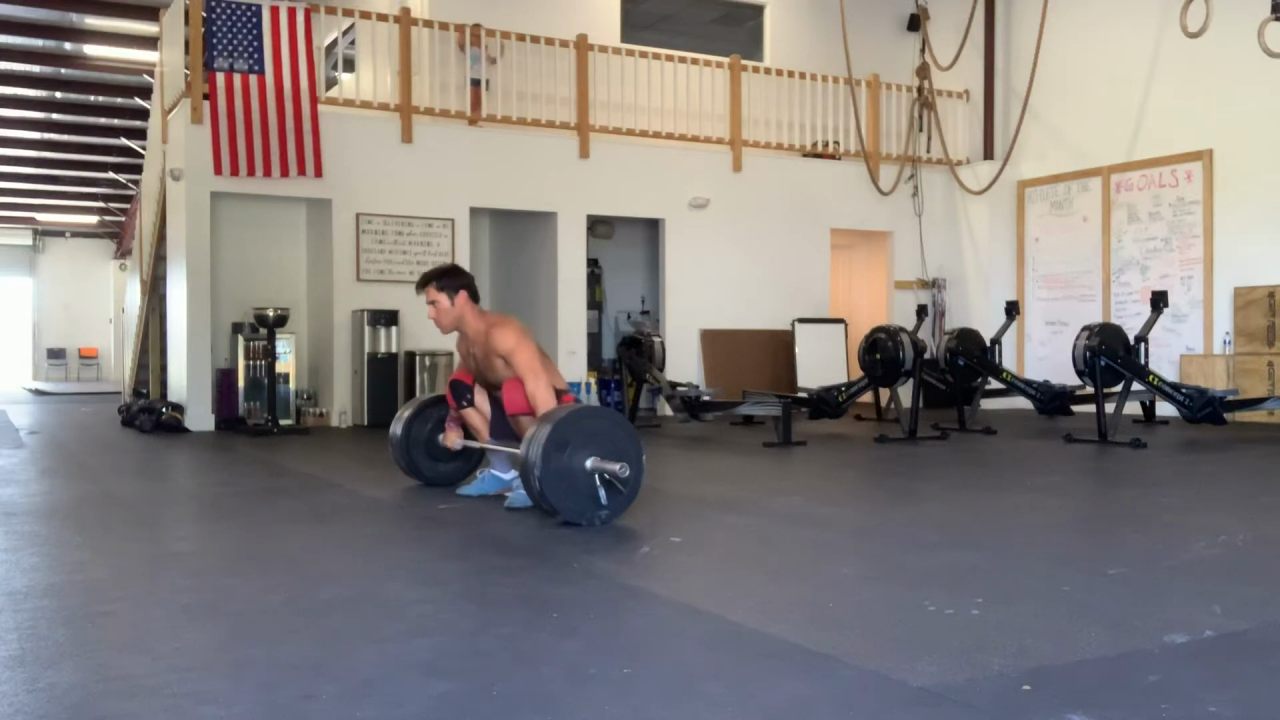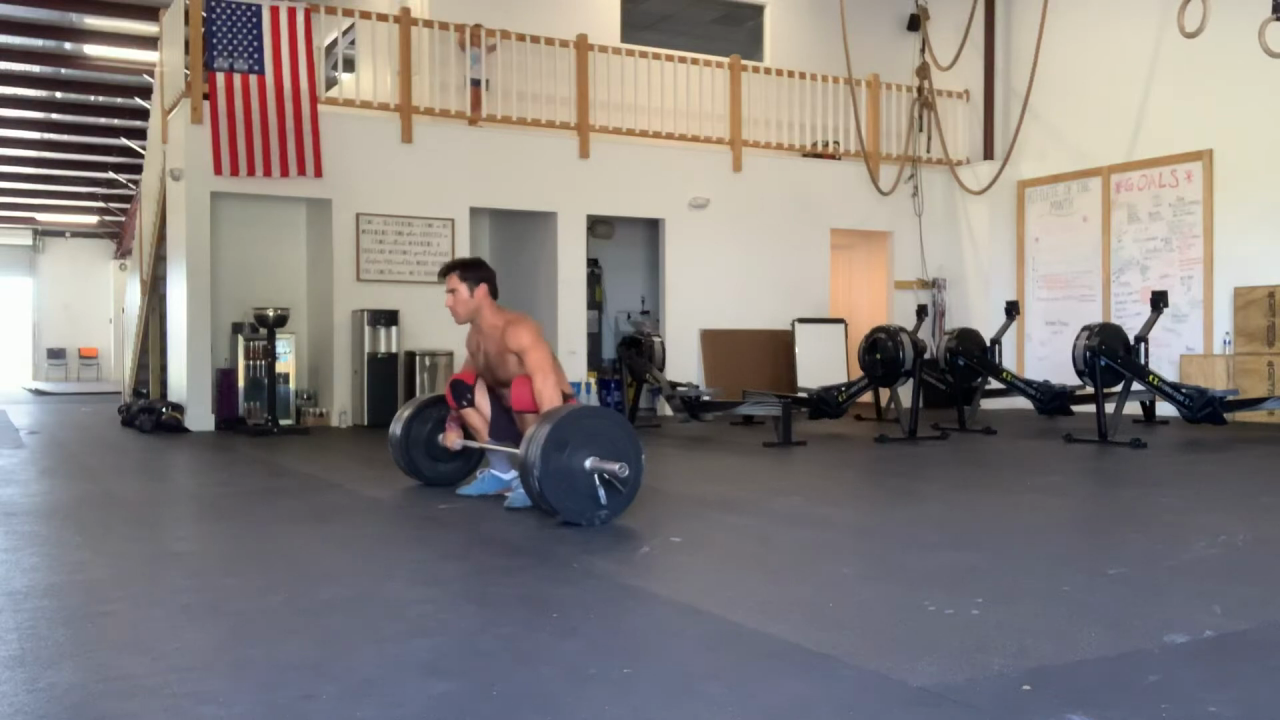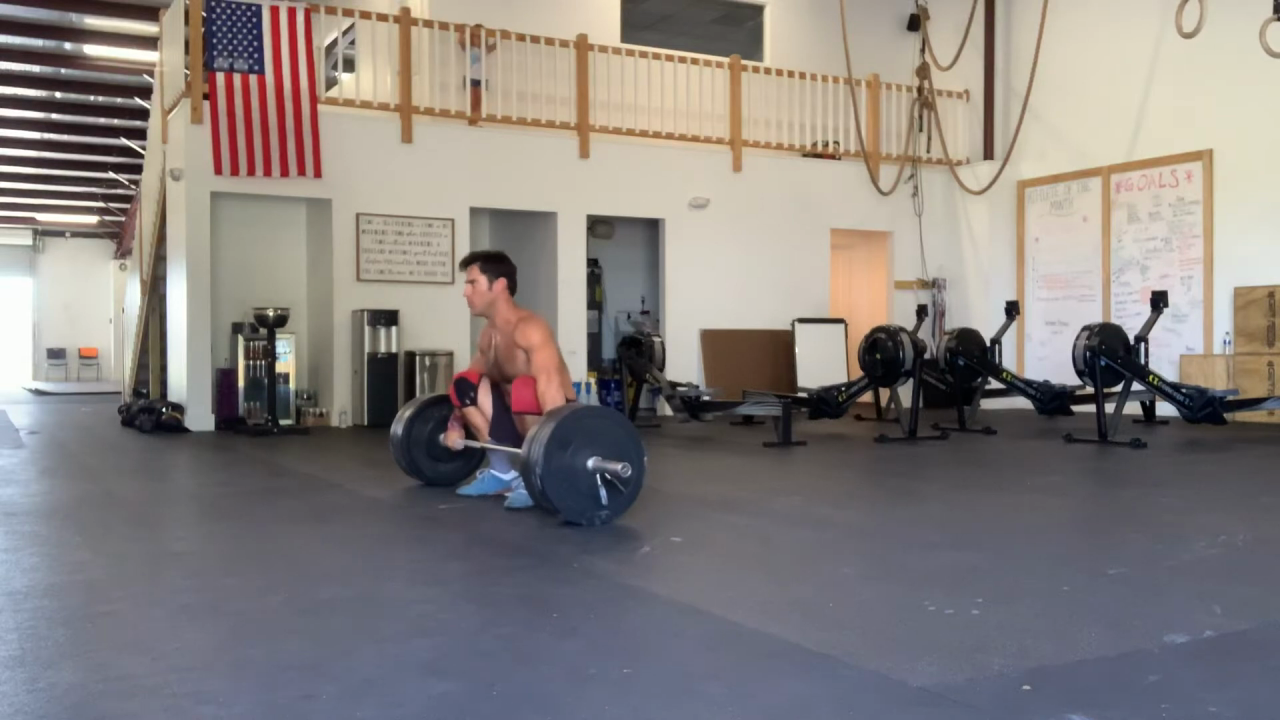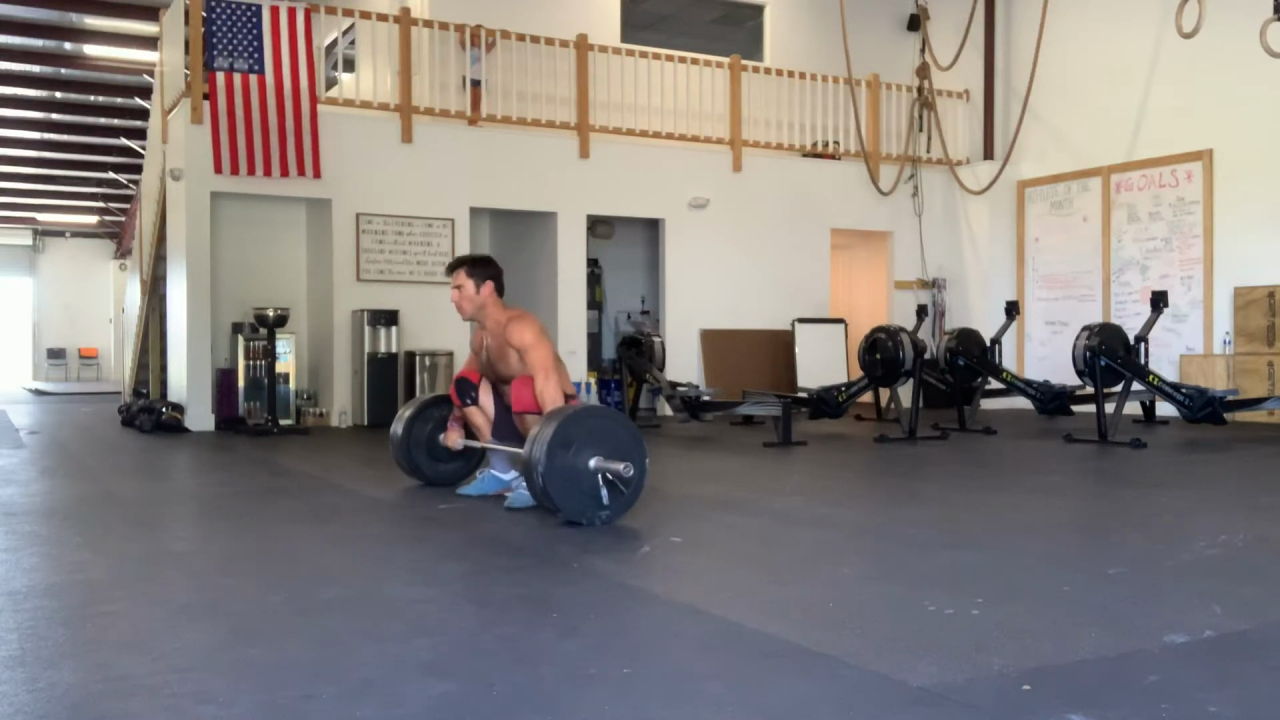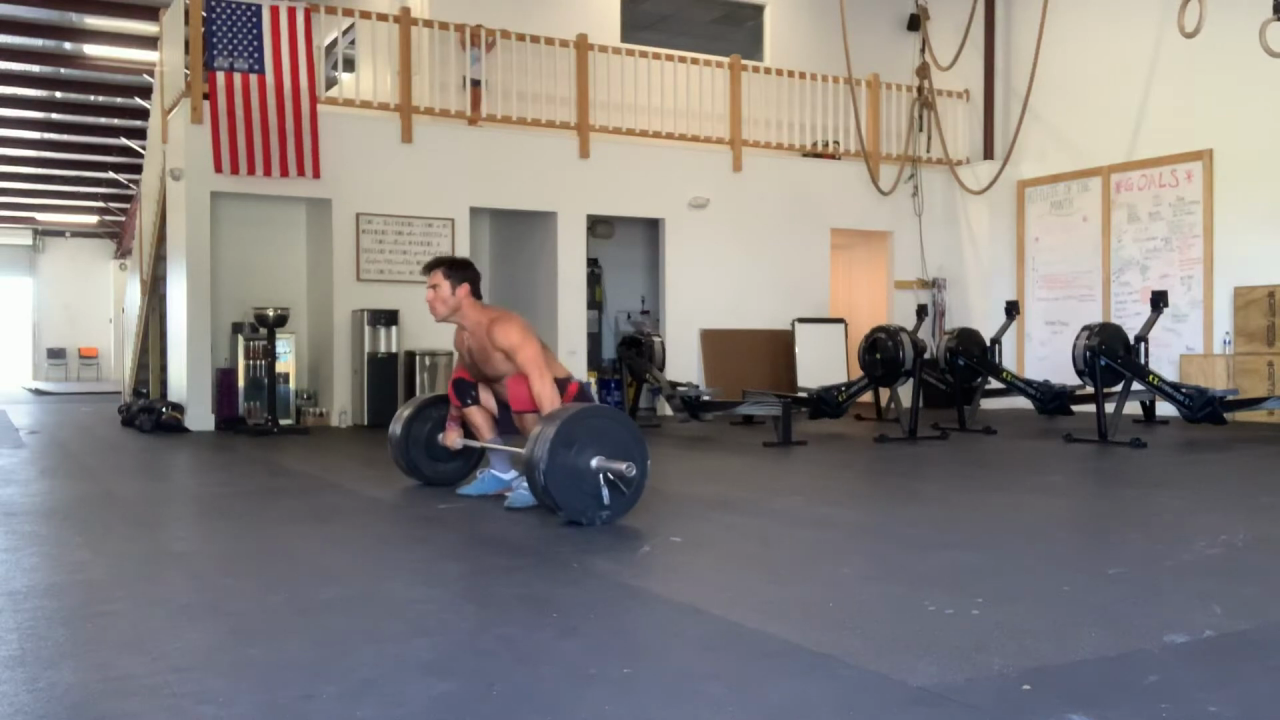
dt=0.4s
person 1, frame 1
left shoulder: (501, 332)
right shoulder: (465, 341)
left elbow: (539, 384)
right elbow: (465, 381)
right wrist: (453, 425)
left knee: (514, 391)
right knee: (459, 386)
right ankle: (503, 473)
person 1, frame 2
left shoulder: (517, 329)
right shoulder: (475, 337)
left elbow: (546, 383)
right elbow: (468, 378)
right wrist: (454, 424)
right hip: (520, 418)
left knee: (523, 388)
right knee: (460, 386)
right ankle: (503, 472)
person 1, frame 3
left shoulder: (529, 327)
right shoulder: (489, 334)
left elbow: (550, 383)
right elbow: (473, 379)
right wrist: (456, 424)
right hip: (523, 420)
left knee: (523, 389)
right knee: (464, 384)
right ankle: (503, 473)
person 1, frame 4
left shoulder: (519, 327)
right shoulder: (481, 335)
left elbow: (547, 381)
right elbow: (468, 379)
right wrist: (455, 424)
left knee: (523, 389)
right knee: (464, 385)
right ankle: (503, 472)
person 1, frame 5
left shoulder: (502, 327)
right shoulder: (463, 335)
left elbow: (541, 379)
right elbow: (463, 378)
right wrist: (453, 424)
left hip: (568, 403)
left knee: (520, 387)
right knee: (461, 386)
right ankle: (503, 472)
